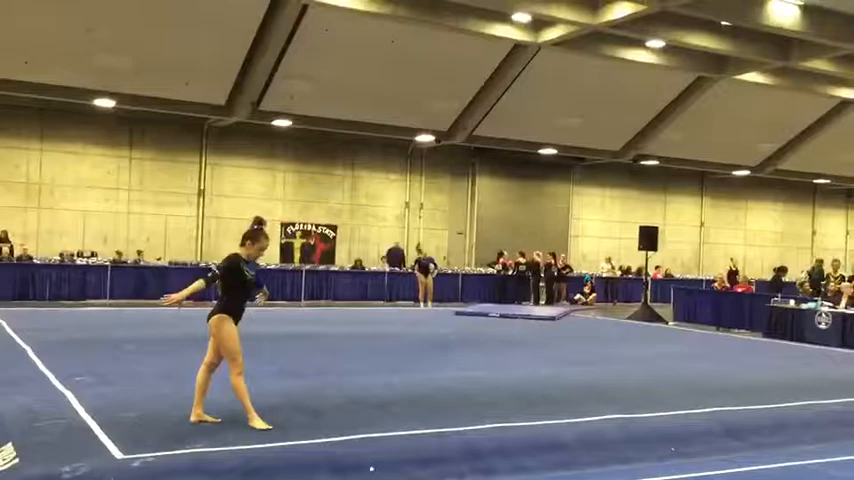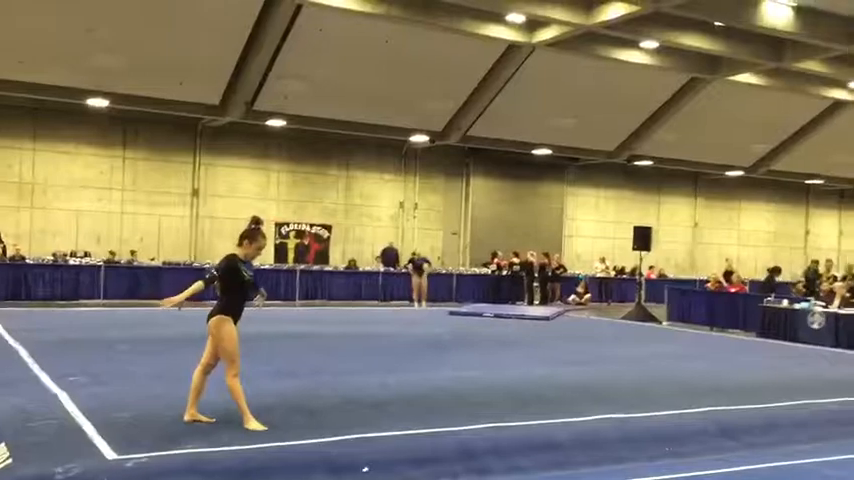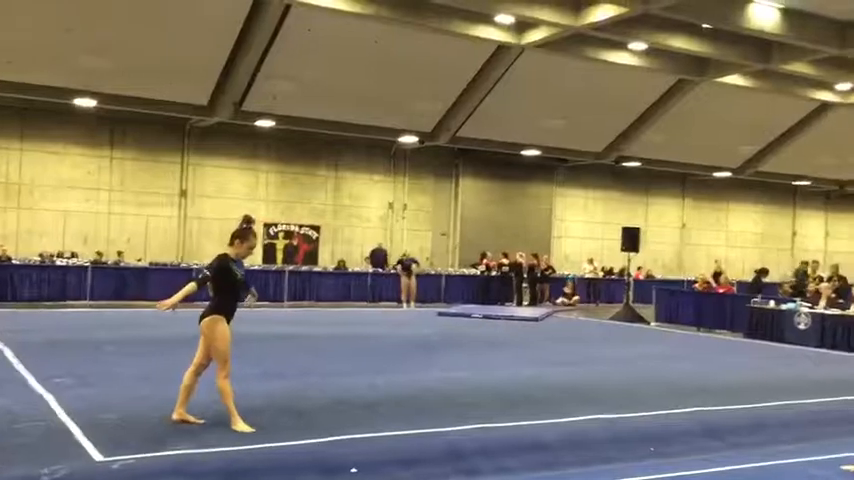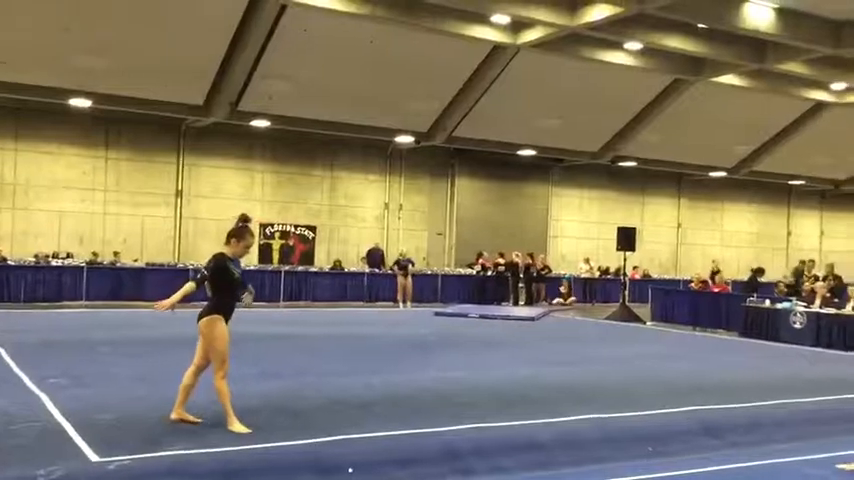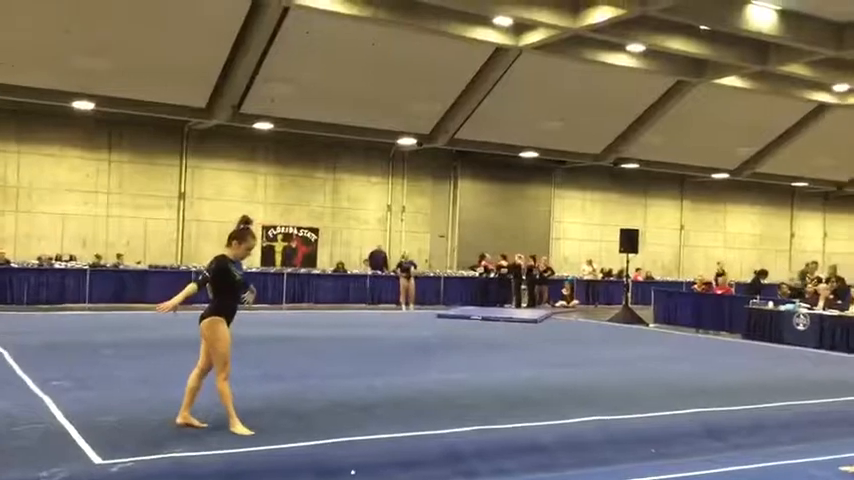
dt=0.1s
person 1, frame 1
left shoulder: (248, 264)
right shoulder: (233, 261)
right elbow: (208, 279)
left wrist: (261, 292)
right wrist: (182, 294)
left hip: (229, 318)
right hip: (222, 318)
left knee: (210, 364)
right knee: (237, 368)
left ankle: (197, 412)
right ankle: (252, 417)
person 1, frame 2
left shoulder: (246, 265)
right shoulder: (231, 262)
right elbow: (207, 280)
left wrist: (259, 294)
right wrist: (182, 296)
left hip: (226, 319)
right hip: (222, 319)
left knee: (206, 364)
right knee: (233, 370)
left ankle: (191, 412)
right ankle: (247, 418)
person 1, frame 3
left shoulder: (237, 264)
right shoulder: (222, 261)
right elbow: (199, 281)
left wrist: (249, 293)
right wrist: (176, 298)
left hip: (217, 319)
right hip: (214, 319)
left knee: (198, 365)
right knee: (224, 370)
left ankle: (179, 411)
right ankle: (235, 419)
person 1, frame 4
left shoulder: (234, 263)
right shoulder: (219, 261)
right elbow: (198, 281)
left wrist: (246, 292)
right wrist: (174, 298)
left hip: (215, 318)
right hip: (213, 318)
left knee: (198, 366)
right knee: (221, 371)
left ankle: (178, 410)
right ankle: (231, 420)
person 1, frame 5
left shoulder: (236, 265)
right shoulder: (220, 262)
right elbow: (199, 282)
left wrist: (248, 292)
right wrist: (176, 300)
left hip: (219, 320)
right hip: (214, 320)
left knee: (202, 369)
right knee: (223, 372)
left ankle: (184, 415)
right ankle: (234, 422)
